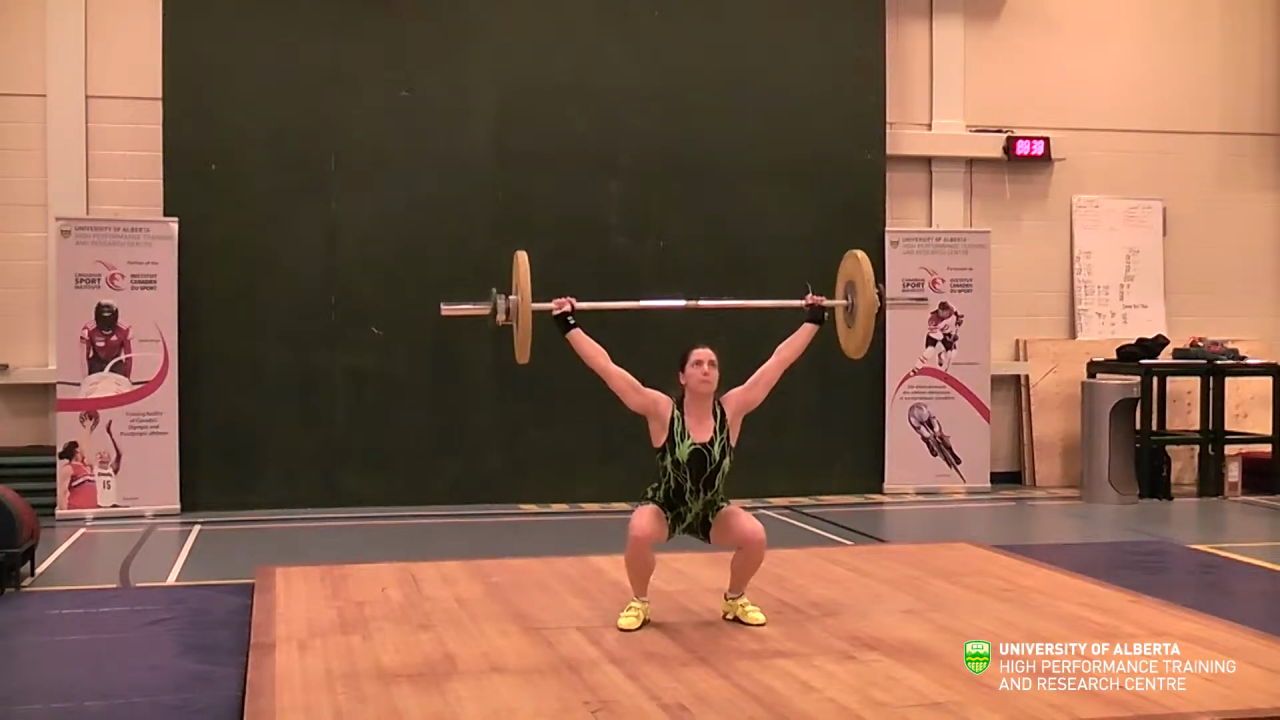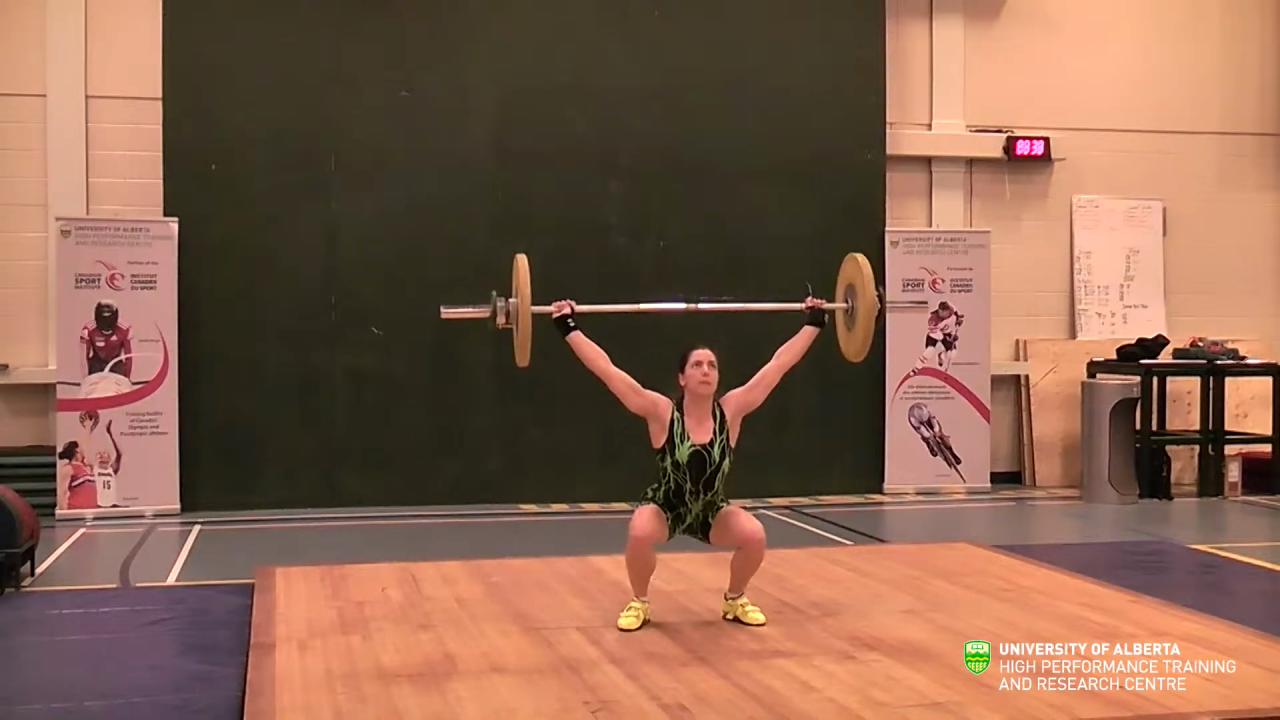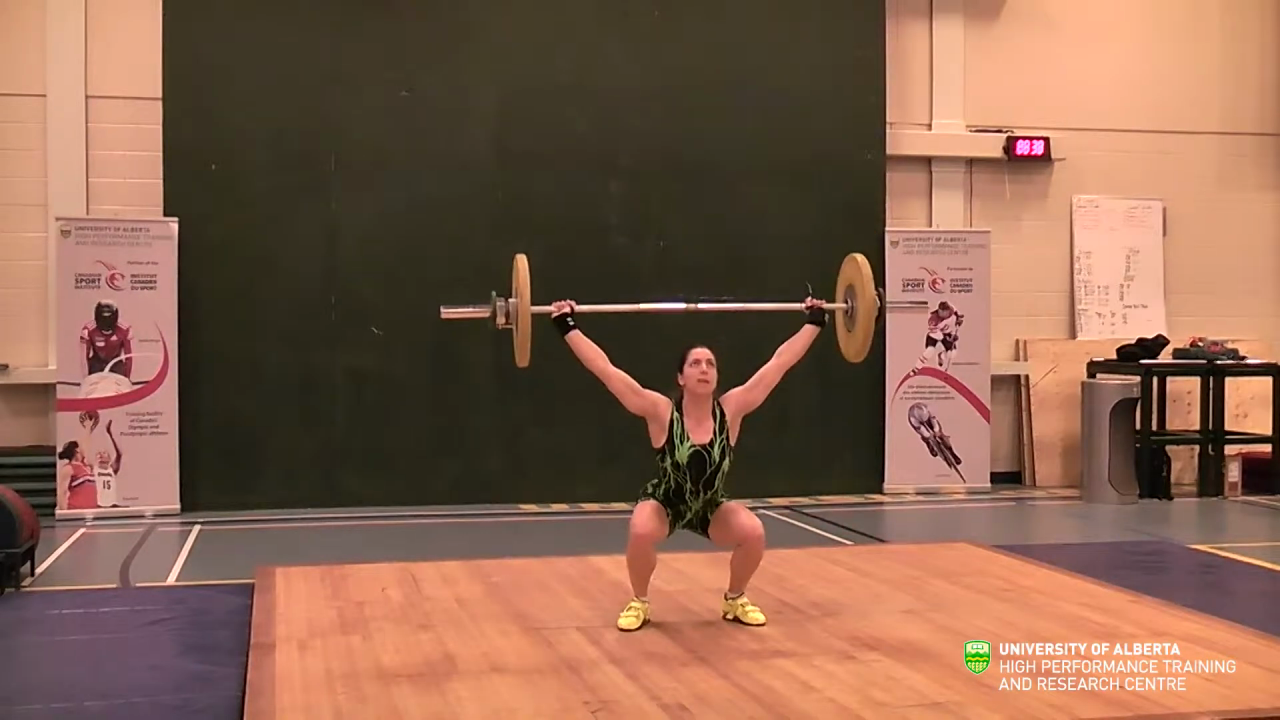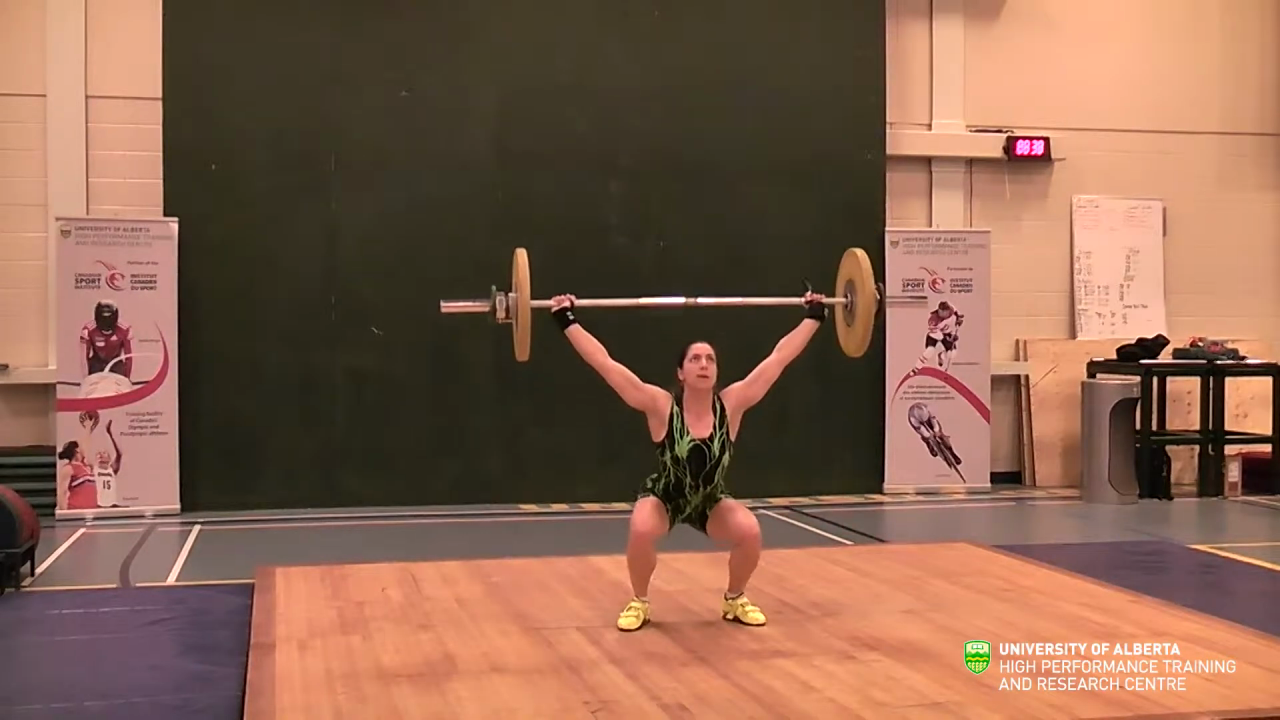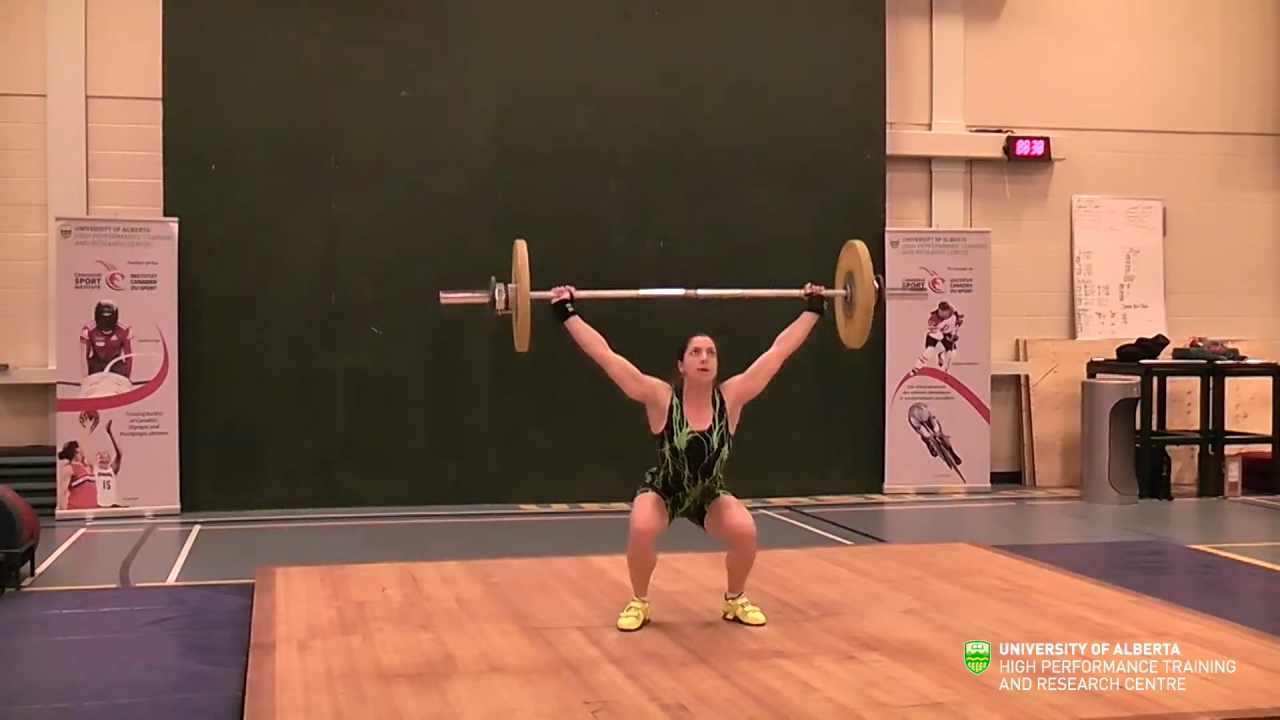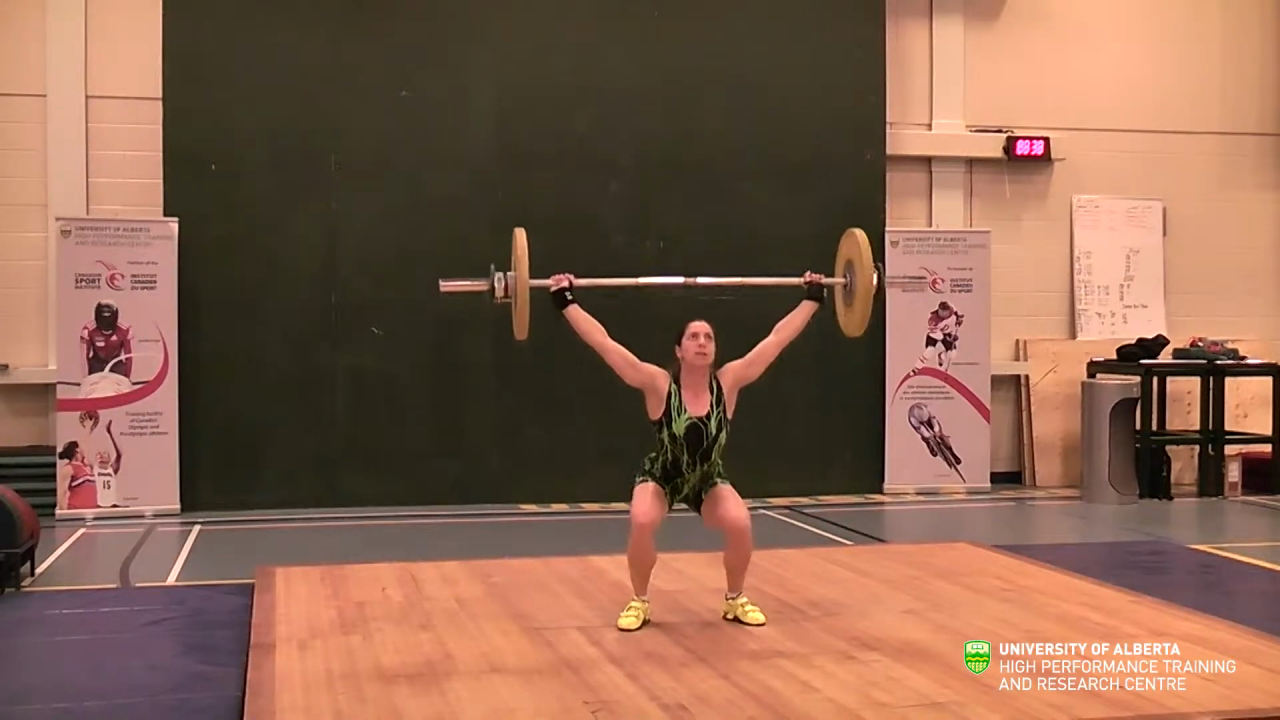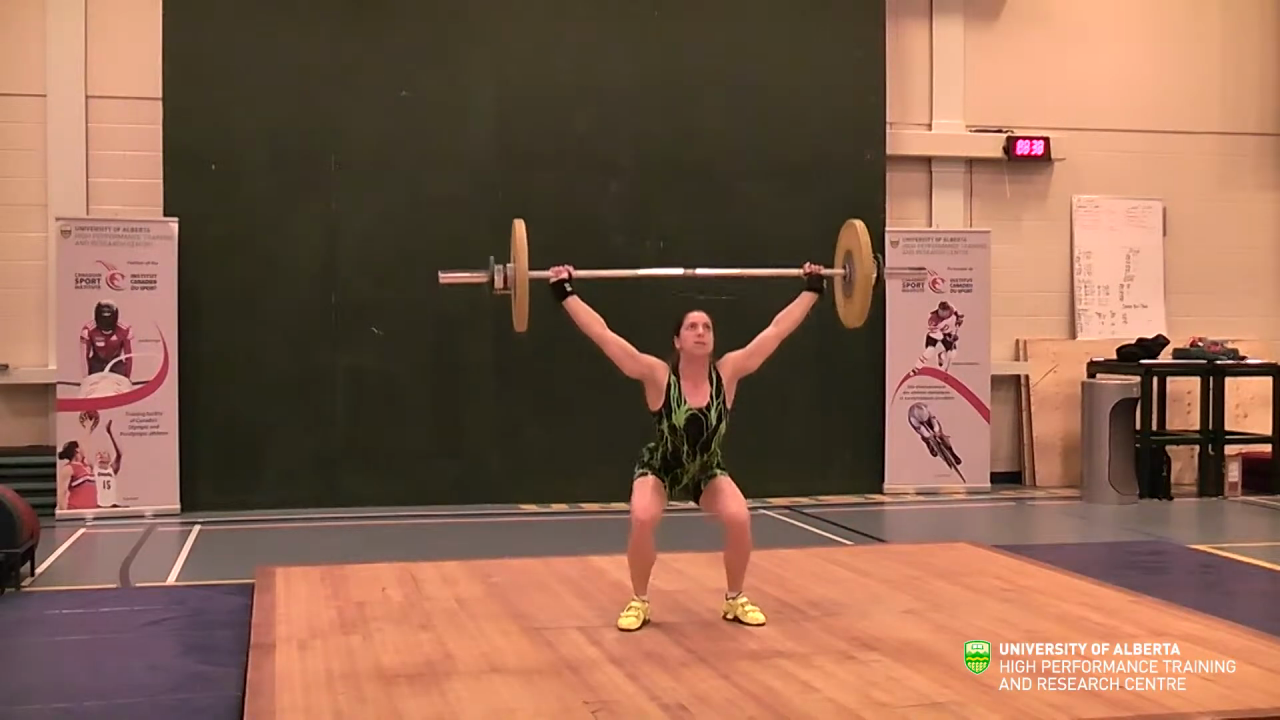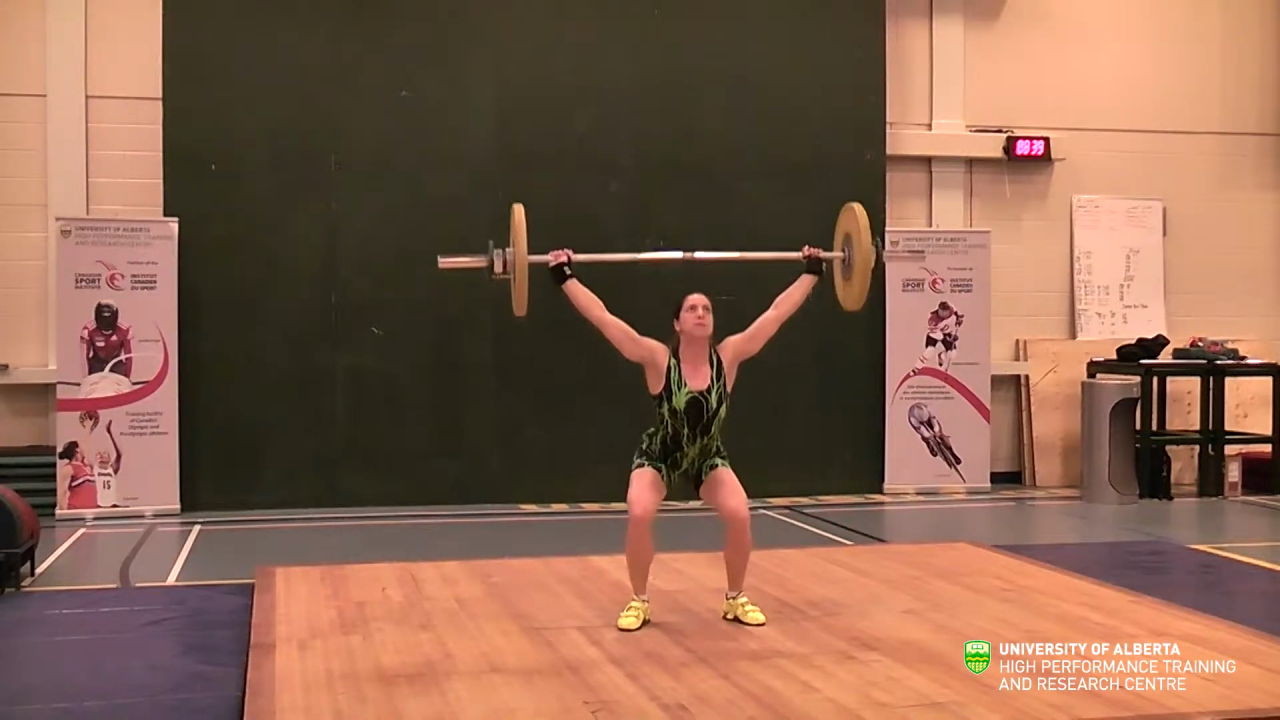
dt=0.1s
person 1, frame 1
left shoulder: (732, 409)
right shoulder: (661, 411)
left elbow: (779, 361)
right elbow: (605, 366)
left wrist: (813, 320)
right wrist: (568, 324)
left hip: (711, 510)
right hip: (664, 506)
left knee: (755, 537)
right knee: (639, 535)
left ankle: (735, 599)
right ankle: (639, 602)
person 1, frame 2
left shoulder: (731, 411)
right shoulder: (661, 413)
left elbow: (779, 363)
right elbow: (606, 368)
left wrist: (813, 323)
right wrist: (569, 327)
left hip: (711, 511)
right hip: (664, 507)
left knee: (754, 536)
right knee: (639, 534)
left ankle: (735, 599)
right ankle: (639, 602)
person 1, frame 3
left shoulder: (731, 410)
right shoulder: (661, 412)
left elbow: (779, 363)
right elbow: (605, 368)
left wrist: (814, 322)
right wrist: (568, 326)
left hip: (712, 507)
right hip: (664, 503)
left knee: (753, 533)
right knee: (640, 532)
left ankle: (735, 598)
right ankle: (639, 602)
person 1, frame 4
left shoulder: (731, 404)
right shoulder: (661, 407)
left elbow: (780, 357)
right elbow: (605, 362)
left wrist: (813, 317)
right wrist: (567, 320)
left hip: (710, 499)
right hip: (664, 496)
left knee: (750, 531)
right knee: (641, 531)
left ankle: (735, 599)
right ankle: (639, 602)
person 1, frame 5
left shoulder: (731, 397)
right shoulder: (660, 399)
left elbow: (779, 350)
right elbow: (605, 354)
left wrist: (812, 310)
right wrist: (567, 312)
left hip: (710, 494)
right hip: (663, 491)
left knee: (744, 531)
right knee: (641, 529)
left ankle: (735, 599)
right ankle: (639, 602)
person 1, frame 6
left shoulder: (728, 383)
right shoulder: (658, 385)
left elbow: (776, 338)
right elbow: (603, 342)
left wrist: (812, 298)
right wrist: (565, 301)
left hip: (708, 478)
right hip: (660, 476)
left knee: (740, 525)
right knee: (642, 523)
left ankle: (735, 599)
right ankle: (639, 602)
person 1, frame 7
left shoulder: (727, 373)
right shoulder: (657, 376)
left elbow: (776, 330)
right elbow: (602, 334)
left wrist: (812, 289)
right wrist: (565, 292)
left hip: (708, 469)
right hip: (659, 467)
left knee: (739, 521)
right knee: (642, 520)
left ankle: (735, 599)
right ankle: (639, 601)
person 1, frame 8
left shoulder: (728, 356)
right shoulder: (658, 360)
left elbow: (776, 313)
right elbow: (603, 318)
left wrist: (811, 272)
right wrist: (564, 276)
left hip: (707, 455)
right hip: (658, 454)
left knee: (739, 516)
right knee: (640, 515)
left ankle: (736, 599)
right ankle: (639, 601)
